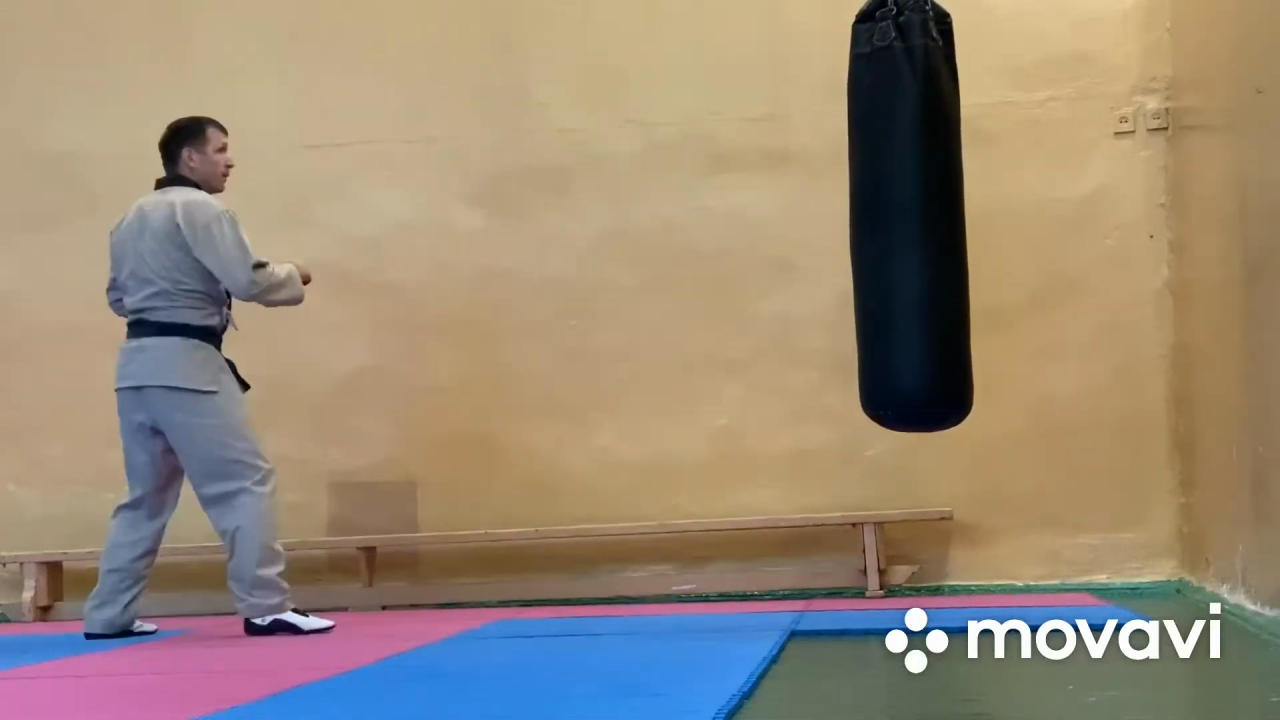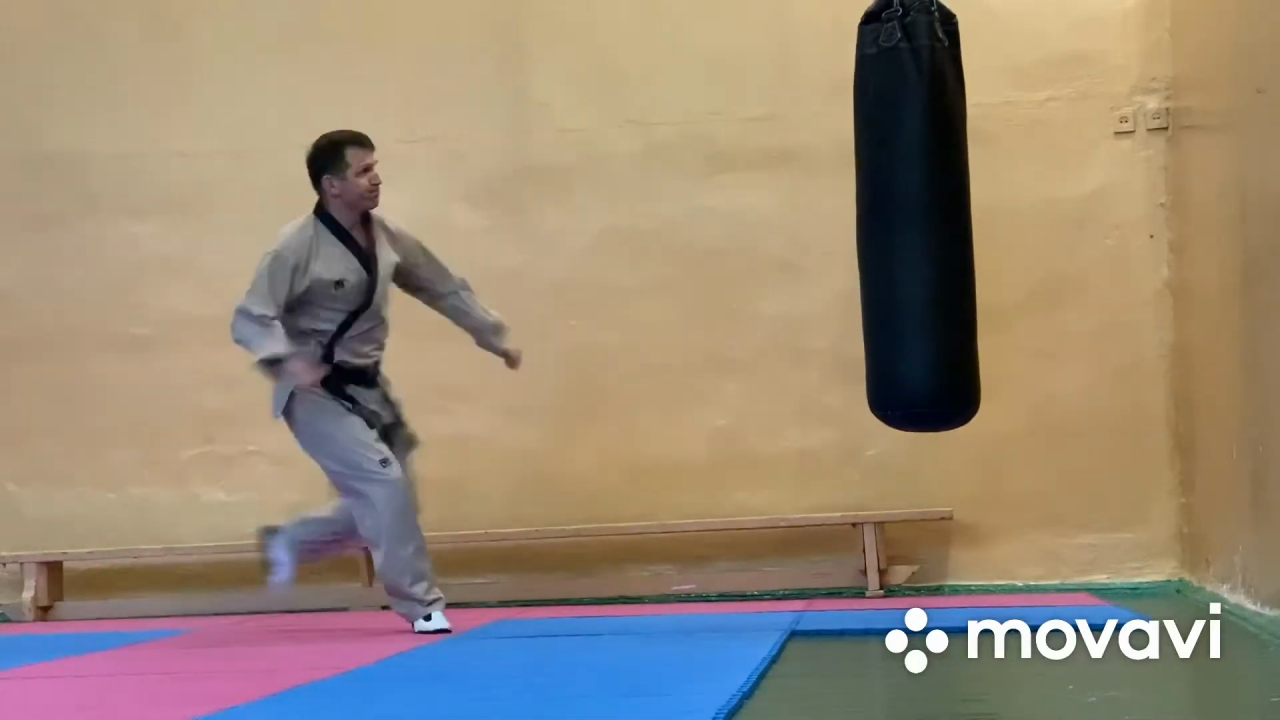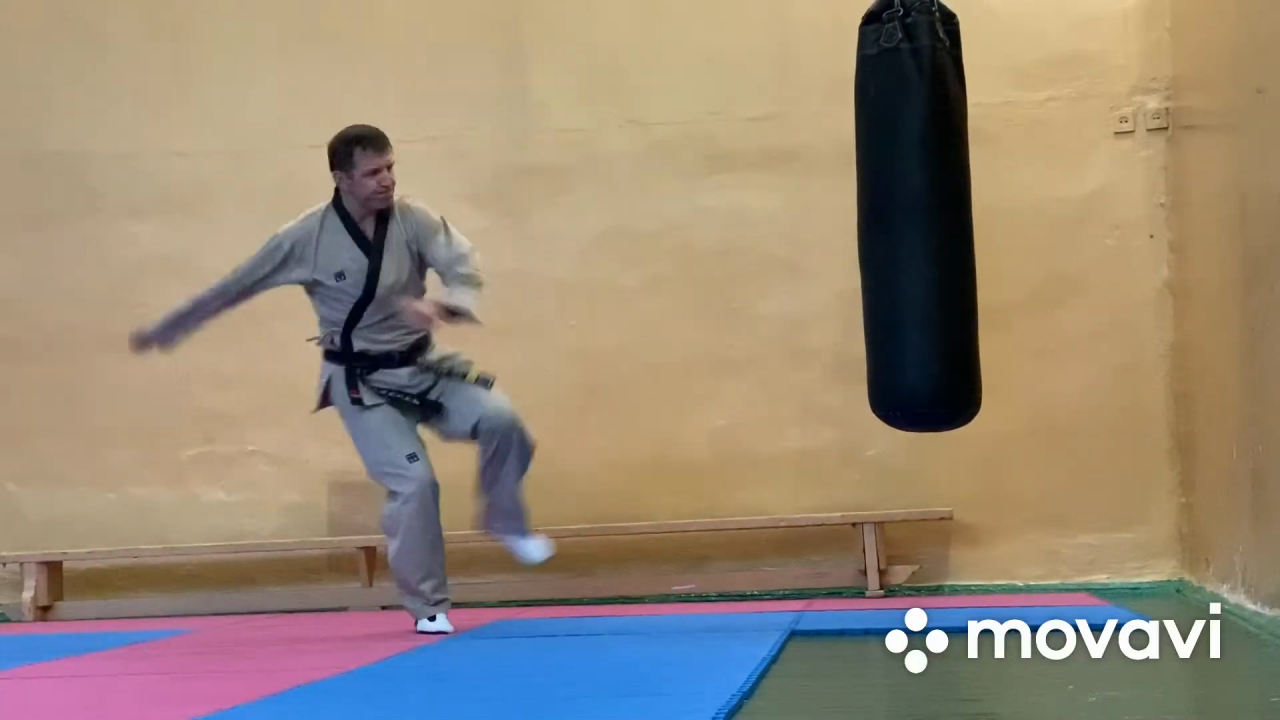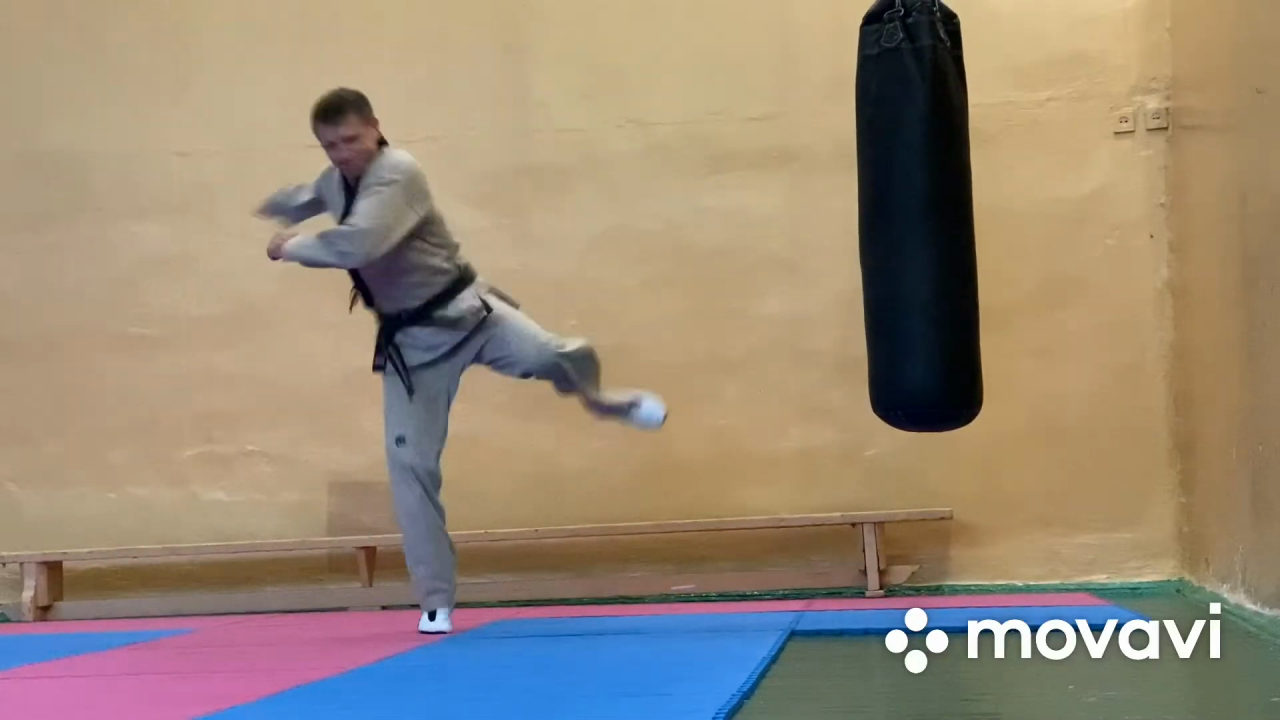
dt=0.7s
person 1, frame 1
left shoulder: (130, 219)
right shoulder: (200, 208)
left elbow: (117, 295)
right elbow: (247, 283)
right wrist: (294, 275)
left hip: (138, 362)
right hip: (185, 363)
left knee: (146, 494)
right knee: (244, 480)
left ankle: (108, 614)
right ankle: (266, 606)
person 1, frame 2
left shoulder: (387, 236)
right shoulder: (296, 246)
left elbow: (445, 288)
right elbow: (251, 319)
left wrist: (496, 336)
right wrist: (288, 360)
left hip: (366, 387)
right hip: (314, 393)
left knee: (372, 501)
right knee: (385, 484)
left ankle: (291, 543)
right ankle: (422, 604)
person 1, frame 3
left shoulder: (413, 219)
right shoulder: (305, 237)
left elbow: (462, 266)
right elbow: (230, 288)
left wrist: (443, 305)
right wrist: (164, 331)
left hip: (420, 362)
right hip: (361, 381)
left knee: (501, 422)
right knee: (413, 483)
left ankle: (505, 523)
right ankle: (428, 605)
person 1, frame 4
left shoulder: (398, 173)
right shoulder: (335, 180)
left elbow: (359, 243)
right elbow: (304, 199)
left wrist: (292, 246)
right wrist: (276, 209)
left hip: (462, 311)
right hip: (408, 339)
left knee: (549, 356)
right knee: (410, 465)
left ankle: (603, 401)
right ankle: (435, 600)
